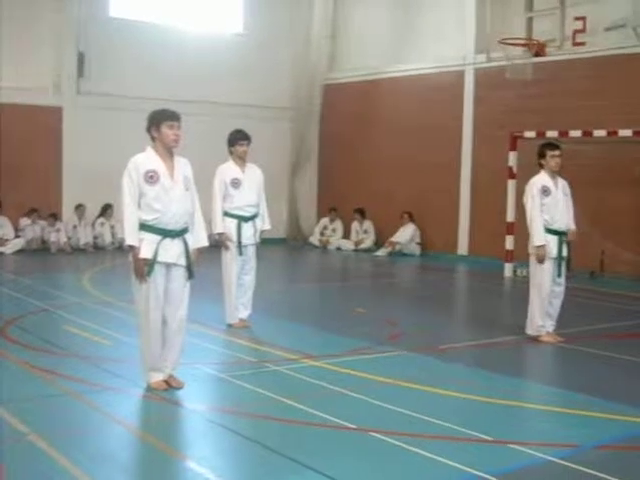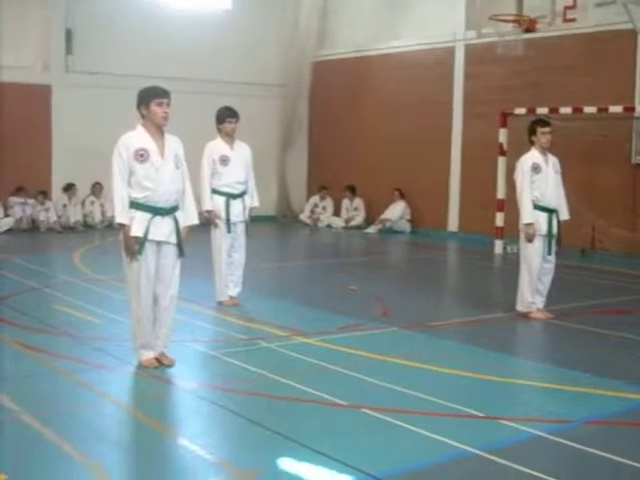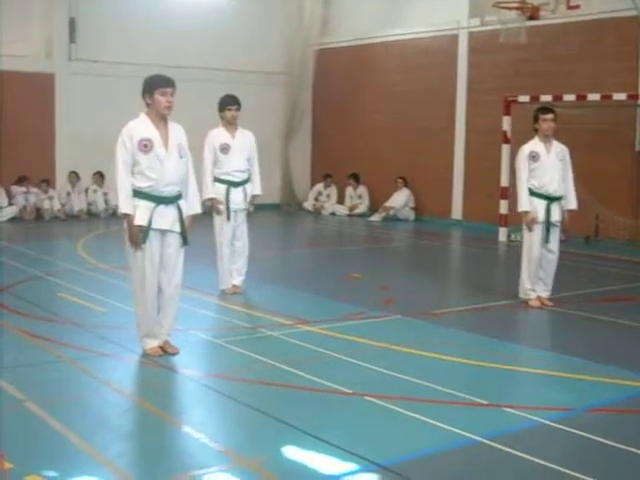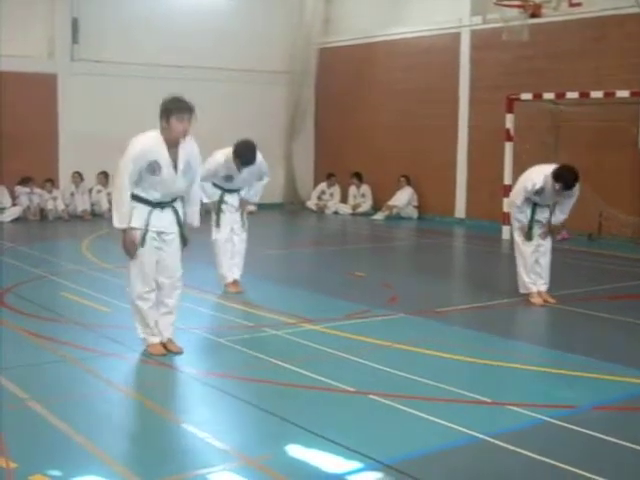
dt=1s
person 1, frame 1
left shoulder: (184, 165)
right shoulder: (138, 164)
left elbow: (193, 206)
right elbow: (130, 208)
left wrist: (196, 246)
right wrist: (136, 250)
left hip: (180, 246)
right hip: (151, 245)
left knee: (177, 312)
right knee: (152, 312)
left ankle: (168, 368)
right ankle: (154, 371)
person 1, frame 2
left shoulder: (175, 143)
right shoulder: (128, 142)
left elbow: (184, 184)
right elbow: (120, 186)
left wrist: (186, 224)
right wrist: (125, 228)
left hip: (170, 224)
right hip: (141, 223)
left knee: (168, 290)
right knee: (143, 290)
left ankle: (159, 346)
right ankle: (145, 349)
person 1, frame 3
left shoulder: (179, 132)
right shoulder: (132, 131)
left elbow: (188, 174)
right elbow: (123, 175)
left wrist: (190, 213)
right wrist: (129, 218)
left hip: (174, 212)
right hip: (144, 213)
left knee: (172, 280)
right knee: (147, 281)
left ankle: (163, 335)
right ankle: (150, 338)
person 1, frame 4
left shoulder: (191, 148)
right shoulder: (142, 146)
left elbow: (193, 188)
right elbow: (122, 187)
left wrist: (190, 223)
right wrist: (125, 230)
left hip: (170, 215)
right hip: (142, 216)
left knee: (171, 279)
right knee: (143, 281)
left ankle: (165, 333)
right ankle: (152, 337)
person 2, frame 1
left shoulder: (256, 171)
right shoulder: (223, 170)
left elbow: (261, 200)
right elbow: (217, 202)
left wrist: (263, 226)
right wrist: (220, 231)
left hip: (251, 227)
right hip: (232, 227)
left knee: (248, 273)
right knee: (232, 273)
left ankle: (243, 314)
right ankle: (233, 317)
person 2, frame 2
left shoulder: (244, 148)
right shoulder: (211, 148)
left elbow: (250, 178)
right elbow: (205, 179)
left wrist: (252, 204)
right wrist: (209, 208)
left hip: (240, 204)
right hip: (221, 203)
left knee: (238, 251)
right knee: (222, 251)
left ankle: (233, 292)
right ankle: (223, 294)
person 2, frame 3
left shoulder: (248, 136)
right shoulder: (213, 136)
left elbow: (254, 165)
right elbow: (207, 167)
left wrist: (254, 193)
right wrist: (210, 196)
left hip: (243, 192)
right hip: (223, 192)
left knee: (241, 239)
right knee: (224, 239)
left ankle: (237, 280)
right ankle: (226, 282)
person 2, frame 4
left shoulder: (258, 159)
right shoulder: (219, 159)
left elbow: (263, 178)
right elbow: (202, 178)
left wrist: (249, 199)
right wrist: (214, 200)
left hip: (240, 197)
right hip: (220, 197)
left knee: (239, 235)
right knee: (222, 236)
left ankle: (235, 277)
right ankle: (228, 279)
person 3, frame 1
left shoulder: (563, 184)
right shoulder: (536, 183)
right elbow: (534, 215)
left wrist: (572, 229)
right wrist: (539, 244)
left hip: (560, 241)
right hip: (544, 241)
left knee: (558, 287)
right knee: (542, 286)
left ankle: (548, 327)
right ankle: (538, 329)
person 3, frame 2
left shoulder: (554, 161)
right shoulder: (526, 161)
left elbow: (559, 192)
right elbow: (523, 194)
left wrist: (562, 218)
right wrist: (528, 223)
left hip: (550, 218)
right hip: (534, 218)
left knee: (548, 264)
right knee: (532, 263)
left ankle: (538, 304)
right ankle: (528, 306)
person 3, frame 3
left shoulder: (563, 150)
right shoulder: (527, 150)
left elbow: (568, 180)
right elbow: (522, 182)
left wrist: (568, 208)
right wrist: (526, 210)
left hip: (555, 207)
right hip: (535, 205)
left knee: (551, 252)
right knee: (533, 251)
left ankle: (543, 292)
right ankle: (530, 293)
person 3, frame 4
left shoulder: (572, 186)
right shoulder: (533, 179)
left elbow: (566, 205)
right elbow: (515, 201)
left wrist: (554, 223)
right wrist: (523, 226)
left hip: (544, 209)
right hip: (524, 207)
left knee: (544, 247)
right knee: (526, 248)
left ankle: (541, 288)
right ankle: (532, 289)
